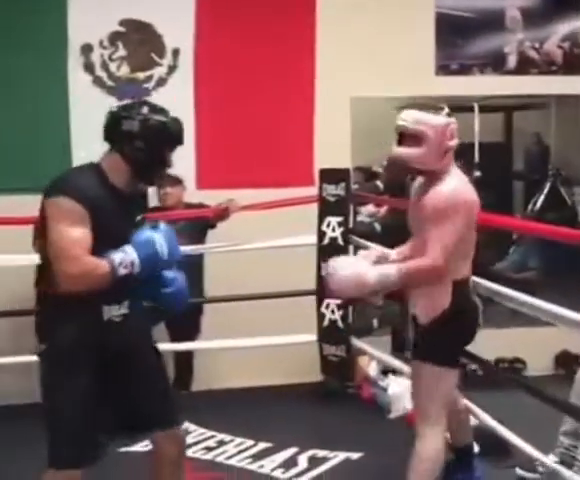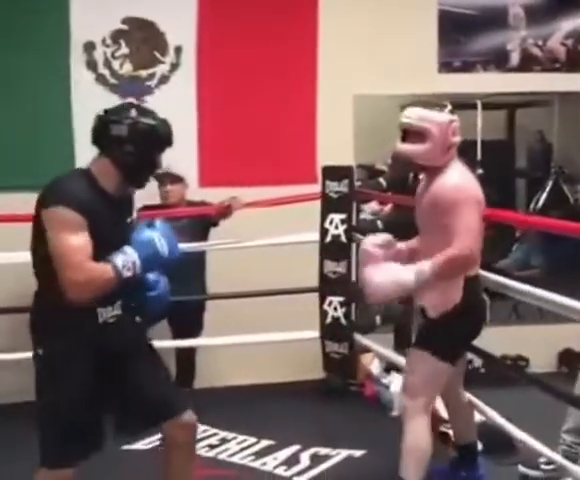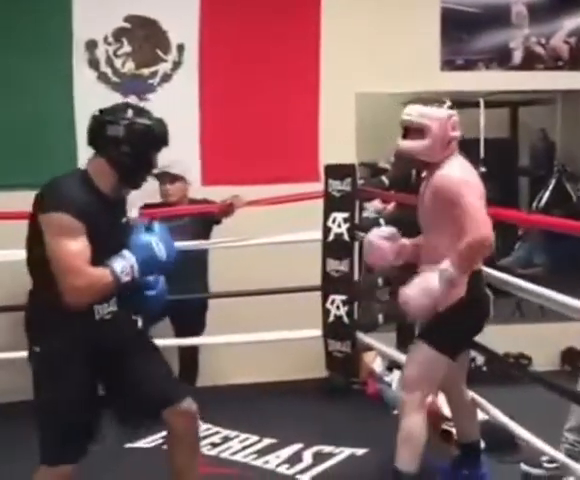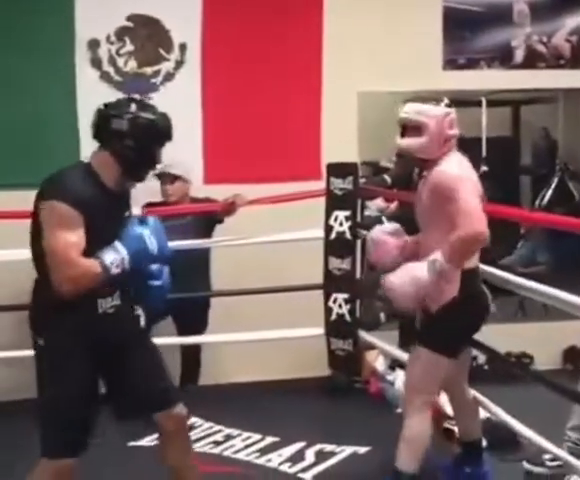
dt=0.1s
person 1, frame 1
left shoulder: (134, 194)
right shoulder: (73, 192)
right elbow: (72, 274)
left wrist: (158, 277)
right wrist: (138, 256)
left hip: (125, 333)
right hip: (72, 341)
left knee: (169, 440)
person 1, frame 2
left shoulder: (121, 195)
right shoulder: (67, 198)
right elbow: (79, 284)
left wrist: (142, 281)
right wrist: (137, 257)
left hip: (119, 331)
right hip: (67, 343)
left knee: (181, 424)
person 1, frame 3
left shoulder: (113, 195)
right shoulder: (64, 200)
right elbow: (77, 288)
left wrist: (140, 281)
right wrist: (136, 261)
left hip: (114, 327)
right hip: (64, 340)
left knee: (183, 413)
person 1, frame 4
left shoulder: (119, 188)
right shoulder: (67, 192)
right elbow: (68, 278)
left wrist: (144, 269)
right wrist: (128, 253)
left hip: (118, 323)
right hip: (68, 333)
left knee: (173, 418)
person 2, frame 1
left shoulder: (450, 193)
right shoulder: (425, 184)
left elbow: (435, 264)
left wrist: (373, 277)
right wrist: (389, 255)
left hip: (447, 310)
right hip: (438, 307)
left knee: (429, 418)
right knee: (444, 395)
person 2, frame 2
left shoulder: (453, 184)
right shoulder: (432, 181)
left elbow: (465, 252)
left wrist: (408, 277)
right wrist: (398, 251)
left hip: (452, 305)
right hip: (446, 304)
left knee: (413, 403)
right knee: (451, 389)
person 2, frame 3
left shoulder: (453, 177)
right shoulder: (436, 176)
left elbow: (482, 238)
left wrist: (439, 279)
right wrist: (403, 247)
left hip: (458, 301)
right hip: (451, 299)
left knee: (411, 396)
right knee: (454, 386)
person 2, frame 4
left shoulder: (448, 173)
right shoulder: (439, 172)
left elbow: (474, 233)
left wrist: (426, 270)
right wrist: (405, 245)
left hip: (453, 298)
right hip: (458, 295)
left knee: (416, 399)
right knee: (455, 384)
person 3, frame 1
left shoulder: (197, 212)
left elbow: (216, 215)
left wrist: (227, 209)
left hip: (188, 294)
left knee: (184, 349)
left ankle: (181, 392)
person 3, frame 2
left shoulder: (199, 210)
right shoulder: (150, 213)
left elbow: (218, 213)
left wrist: (229, 207)
left hip: (190, 293)
left knee: (186, 346)
person 3, frame 3
left shoulder: (201, 208)
right shoulder: (151, 211)
left elbow: (220, 211)
left wrist: (231, 205)
left hip: (192, 291)
left knee: (188, 344)
person 3, frame 4
left shoulder: (203, 206)
left elbow: (223, 210)
left wrist: (233, 204)
left hip: (195, 290)
left knee: (191, 344)
left ankle: (188, 389)
